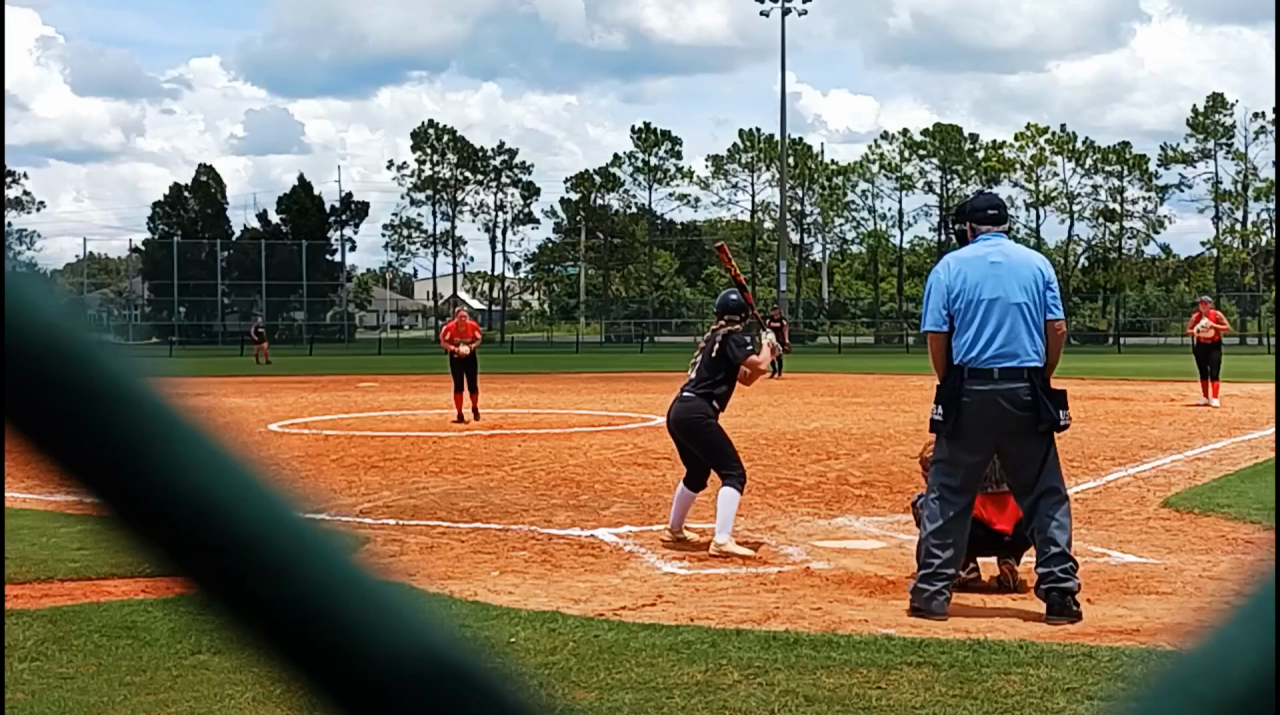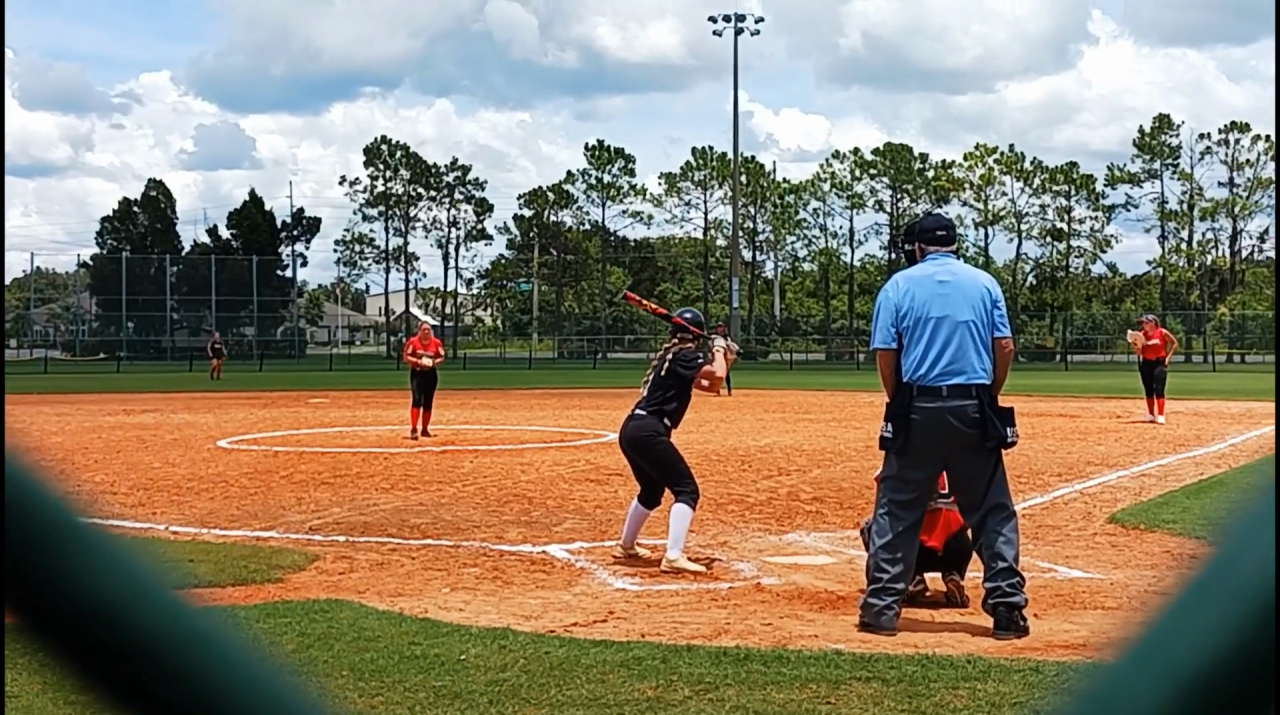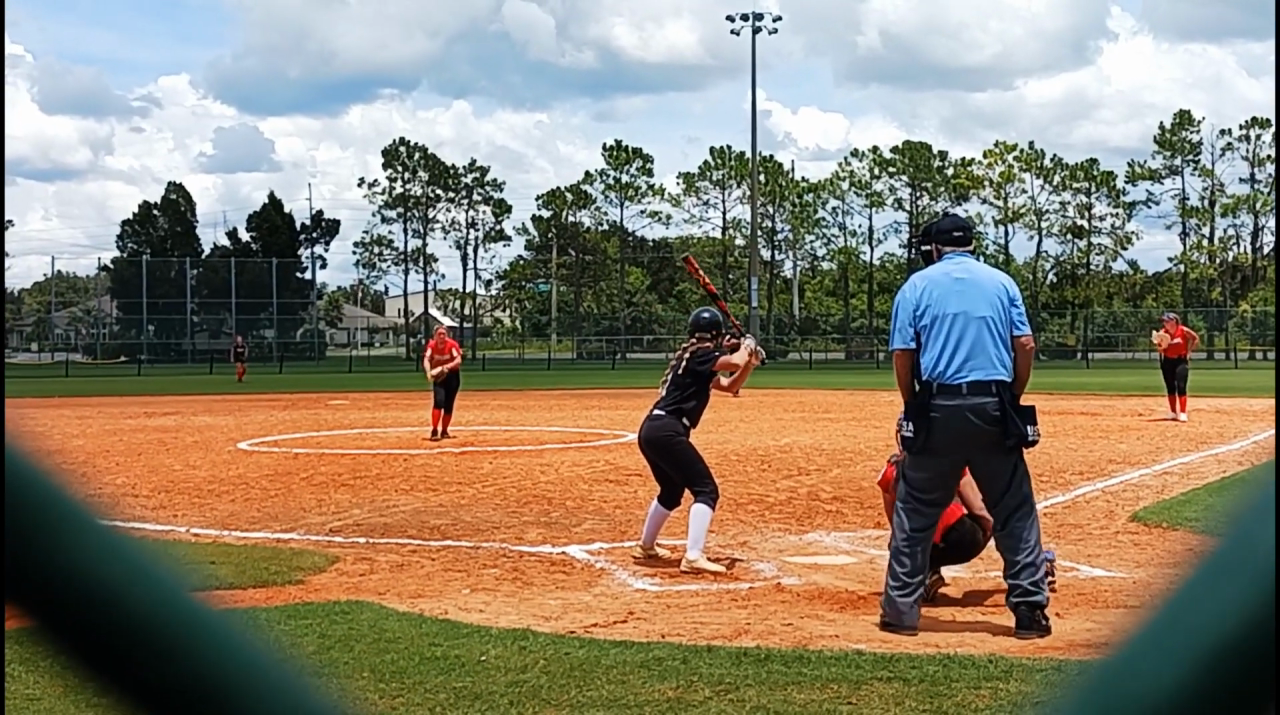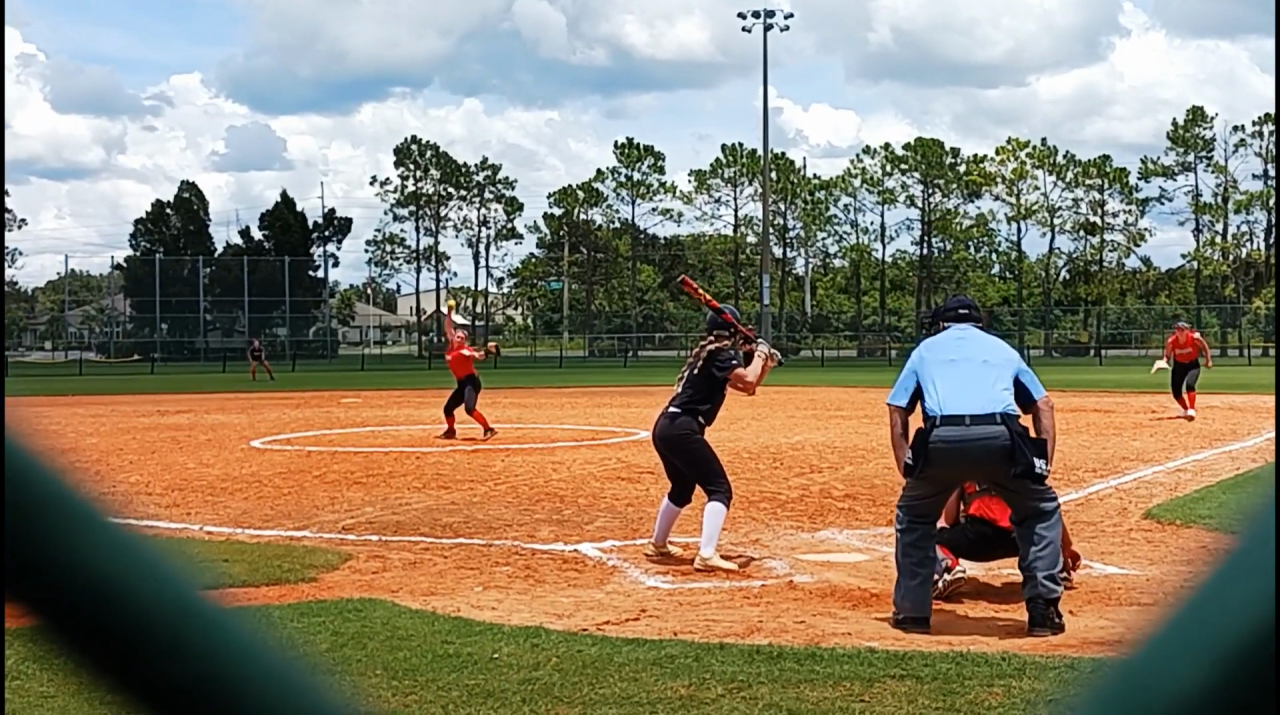
dt=0.7s
person 1, frame 1
left shoulder: (950, 266)
right shoulder: (1037, 263)
left elbow: (936, 337)
right elbow: (1057, 330)
left wrist: (950, 390)
right wrist: (1041, 382)
left hip: (969, 391)
right hip: (1025, 391)
left knee: (947, 496)
right knee: (1045, 496)
left ankle: (932, 593)
right ankle: (1060, 594)
person 1, frame 2
left shoulder: (899, 285)
right shoulder: (984, 282)
left elbow: (886, 356)
right elbow: (1005, 348)
left wrist: (899, 406)
right wrist: (988, 399)
left hip: (918, 409)
right hip: (974, 409)
left knee: (896, 512)
right knee: (993, 512)
left ankle: (881, 608)
right ankle: (1007, 609)
person 1, frame 3
left shoulder: (918, 284)
right shoulder: (1001, 282)
left elbow: (901, 357)
right elbow: (1026, 346)
left wrist: (913, 408)
right wrist: (1012, 401)
left hip: (938, 407)
right hip: (993, 406)
left knee: (915, 512)
right knee: (1015, 510)
left ankle: (902, 611)
right ankle: (1029, 610)
person 1, frame 4
left shoulder: (926, 348)
right shoulder: (1001, 347)
left elbow: (897, 414)
right elbow: (1043, 405)
left wrist: (907, 470)
right wrist: (1042, 465)
left hip: (941, 440)
right hip: (1000, 438)
left knee: (914, 515)
right knee: (1040, 510)
left ankle: (912, 611)
right ankle: (1043, 610)
person 2, frame 1
left shoulder: (715, 338)
right shoulder: (733, 338)
left elbow: (746, 378)
right elbow: (760, 366)
left wrist: (768, 355)
right wrist: (767, 342)
left hip: (680, 411)
right hip: (697, 414)
left knee: (697, 473)
right knee: (734, 473)
left ankle: (674, 530)
right ankle: (722, 541)
person 2, frame 2
left shoulder: (672, 357)
right shoulder: (684, 356)
left elbow: (710, 386)
right elbow: (717, 375)
left wrist: (725, 358)
right wrist: (718, 350)
left hip: (633, 430)
right hip: (648, 432)
left knee: (652, 490)
right knee: (687, 490)
left ankle: (626, 545)
right ankle: (673, 557)
person 2, frame 3
left shoulder: (694, 358)
right shoulder: (701, 355)
left elbow: (729, 386)
right elbow: (735, 361)
left wrist: (750, 363)
right wrist: (747, 345)
left hip: (651, 430)
right hip: (667, 432)
left knee: (672, 490)
right knee: (706, 490)
left ankle: (646, 546)
right ankle: (693, 557)
person 2, frame 4
left shoulder: (708, 354)
right shoulder: (719, 354)
left elbow: (746, 388)
right elbow: (748, 379)
left wrist: (766, 364)
right wrist: (760, 354)
left hip: (666, 428)
right hip: (683, 430)
left knee: (682, 488)
right knee: (720, 489)
left ankle: (658, 543)
right ankle: (706, 555)
